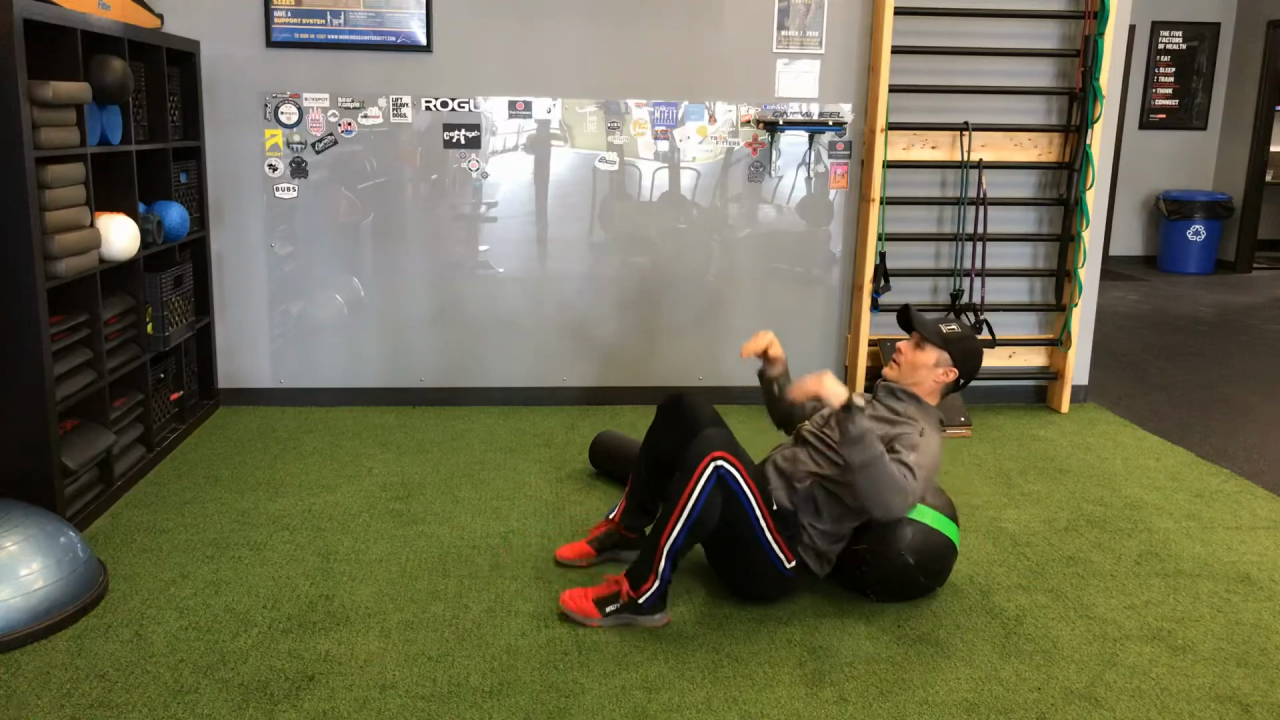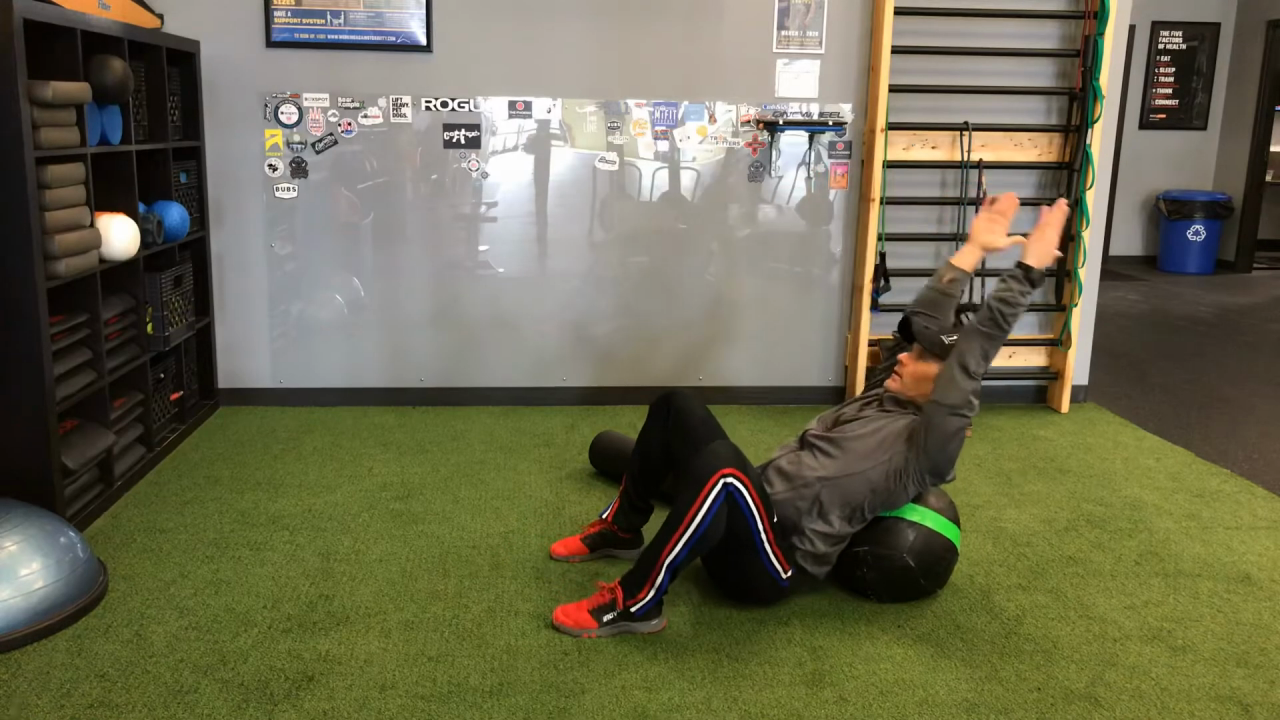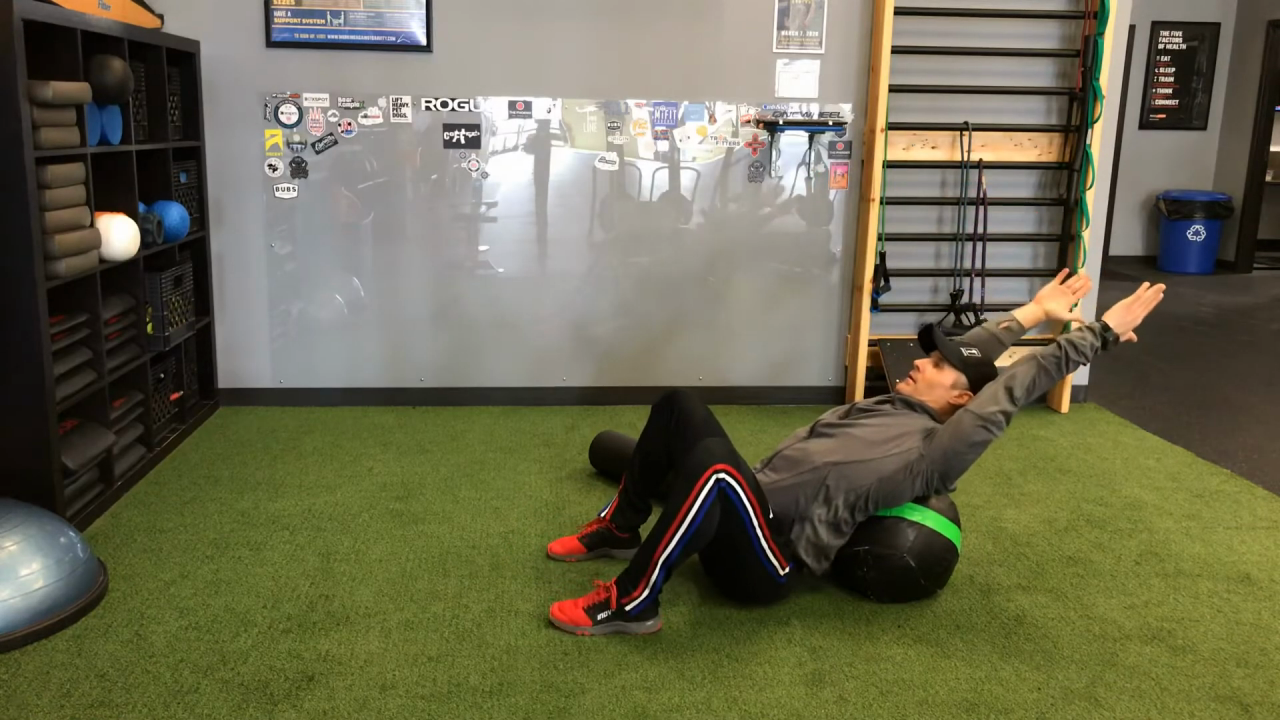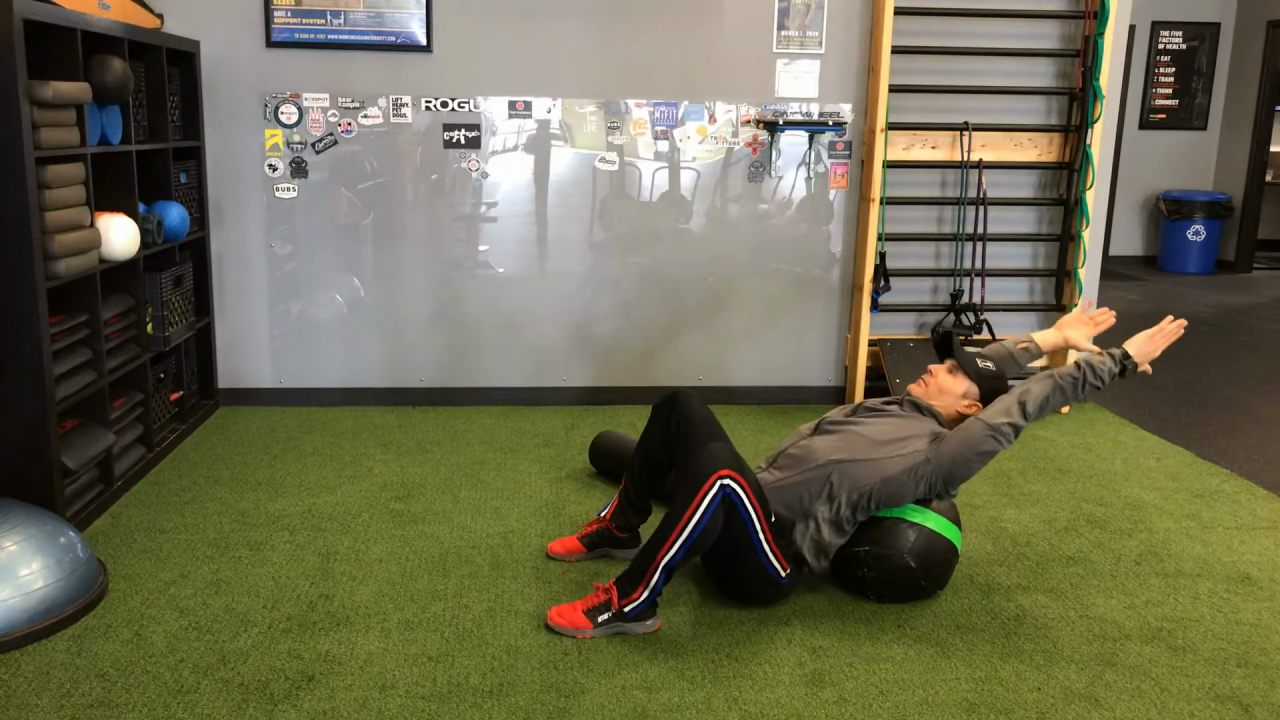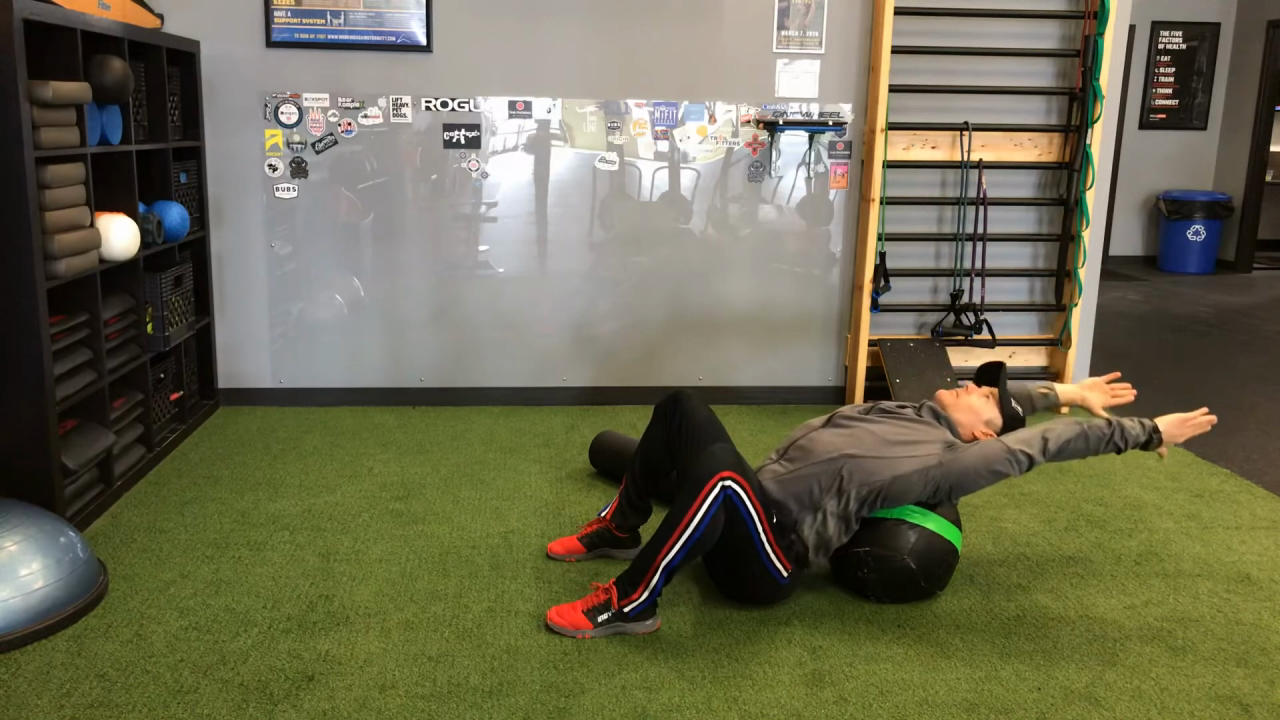
dt=1s
person 1, frame 1
left shoulder: (918, 438)
right shoulder: (876, 400)
left elbow: (888, 500)
right elbow: (795, 421)
left wrist: (846, 405)
right wrist: (775, 365)
left hip: (773, 558)
right hip: (750, 510)
left knee: (713, 449)
right knee: (684, 409)
left ankle: (640, 594)
right ankle: (627, 531)
person 1, frame 2
left shoulder: (926, 445)
right shoulder: (889, 398)
left elbow: (970, 359)
right elbow: (923, 322)
left wrist: (1028, 269)
right wrist: (971, 250)
left hip: (767, 562)
right hip: (750, 514)
left knee: (717, 468)
right knee: (676, 408)
left ankle: (634, 604)
right ankle: (620, 530)
person 1, frame 3
left shoulder: (935, 449)
right shoulder: (892, 407)
left elbow: (1009, 391)
right elbow: (959, 353)
left wrist: (1099, 333)
right wrist: (1031, 313)
left hip: (767, 556)
right hip: (743, 513)
left knee: (713, 464)
right knee: (678, 406)
left ankle: (631, 603)
right ankle: (619, 530)
person 1, frame 4
left shoulder: (940, 453)
right shoulder: (897, 408)
left elbow: (1022, 406)
right elbow: (972, 365)
left wrist: (1119, 358)
right wrist: (1052, 337)
left hip: (767, 556)
right hip: (743, 510)
left knee: (713, 468)
right knee: (679, 406)
left ankle: (629, 604)
right ankle: (618, 530)
person 1, frame 5
left shoulder: (949, 459)
right shoulder: (916, 416)
left elbow: (1039, 446)
right elbow: (992, 386)
left wrist: (1147, 431)
right wrist: (1065, 390)
left hip: (766, 556)
right hip: (746, 505)
left knee: (715, 472)
right knee: (680, 407)
left ankle: (628, 604)
right ankle: (618, 530)
